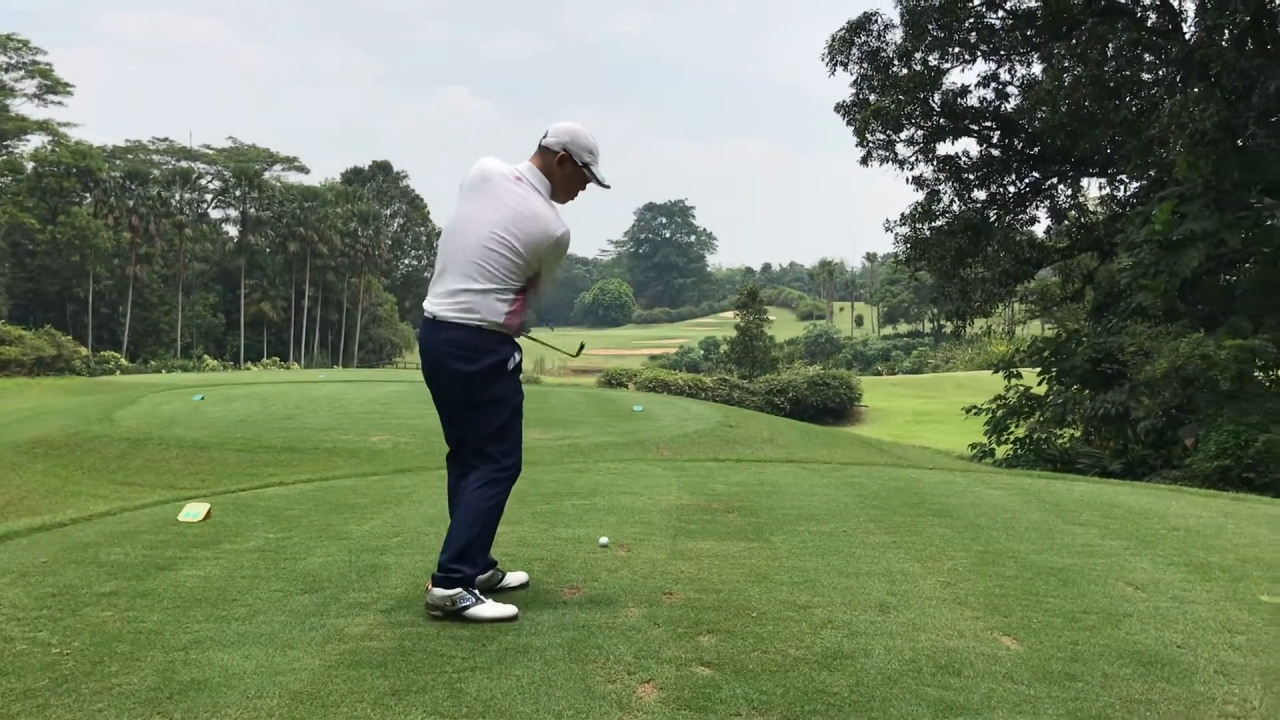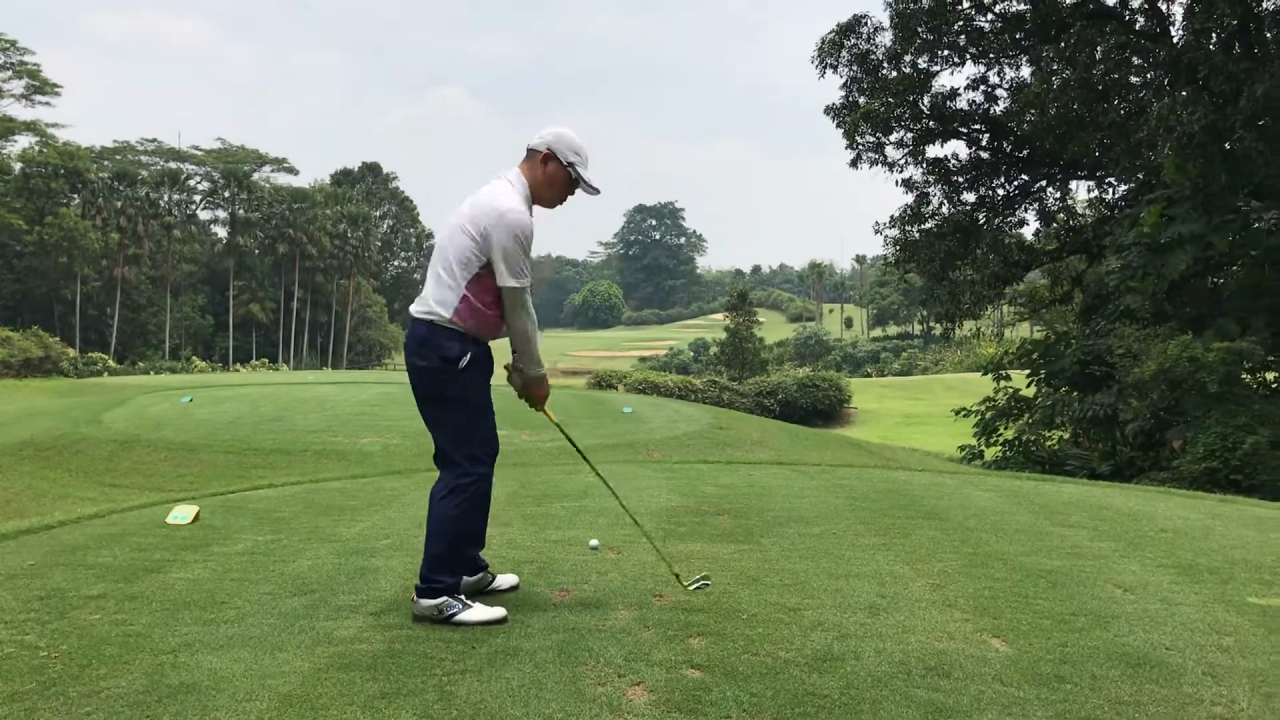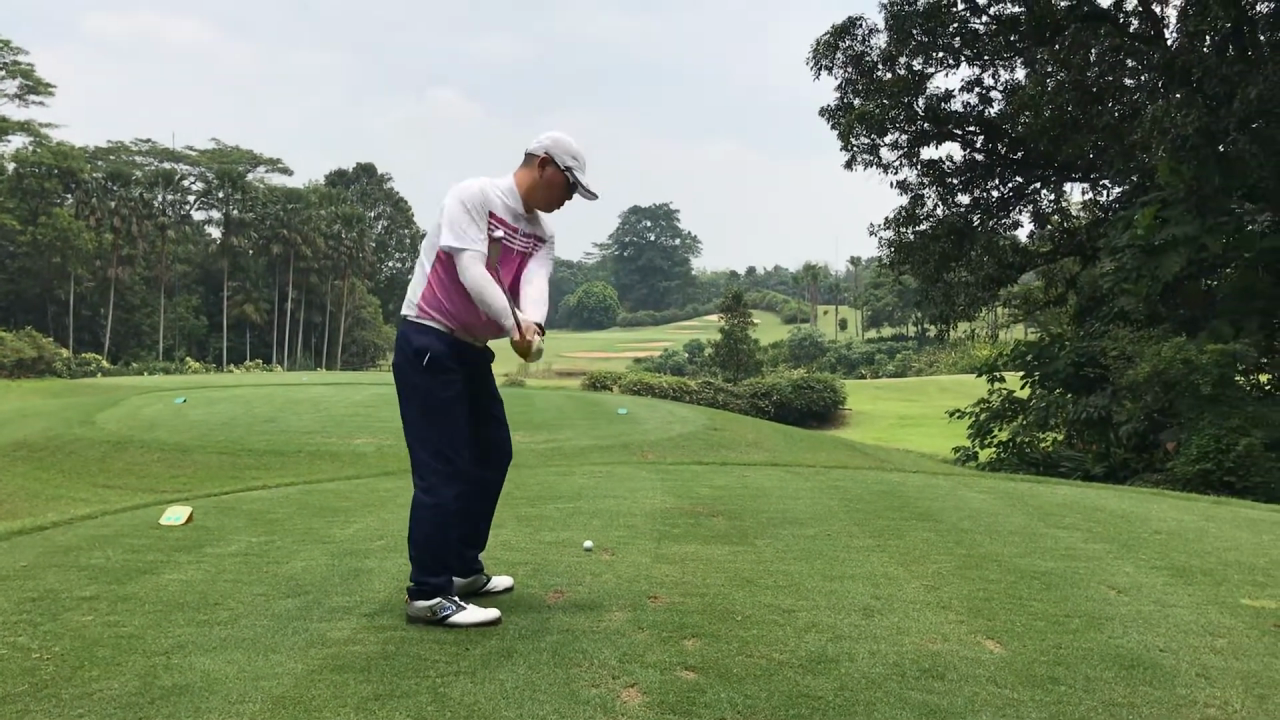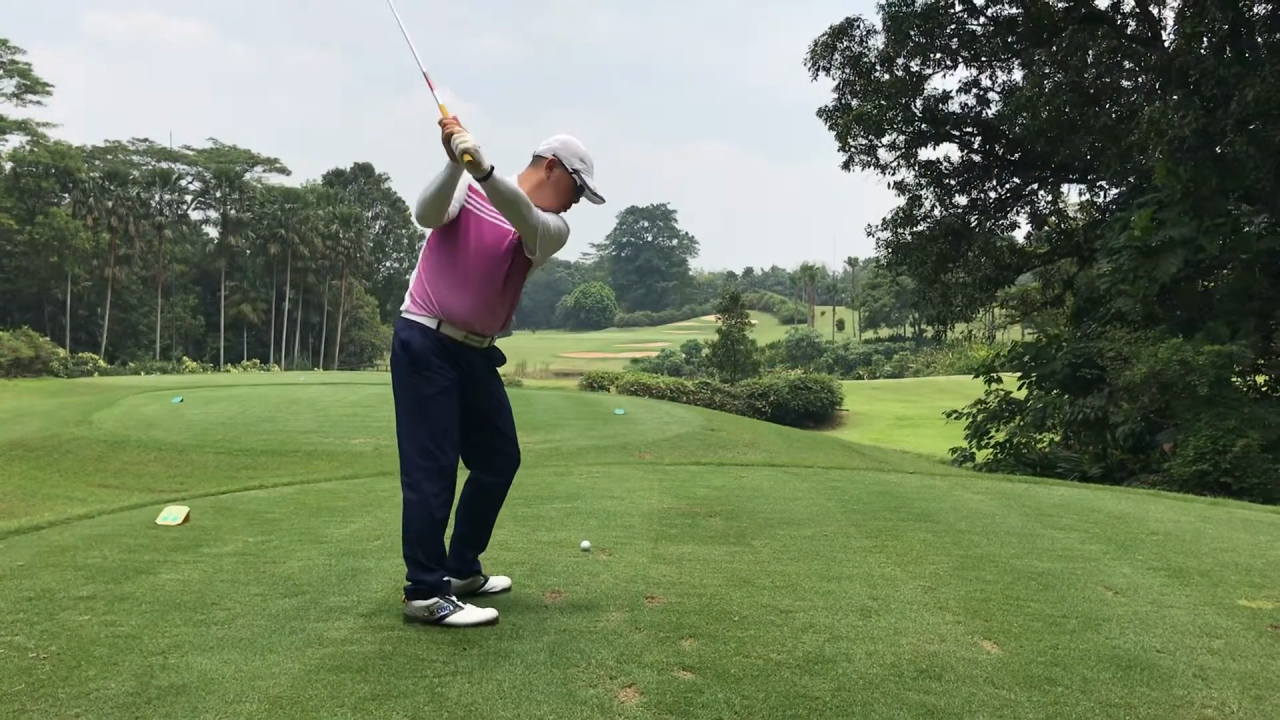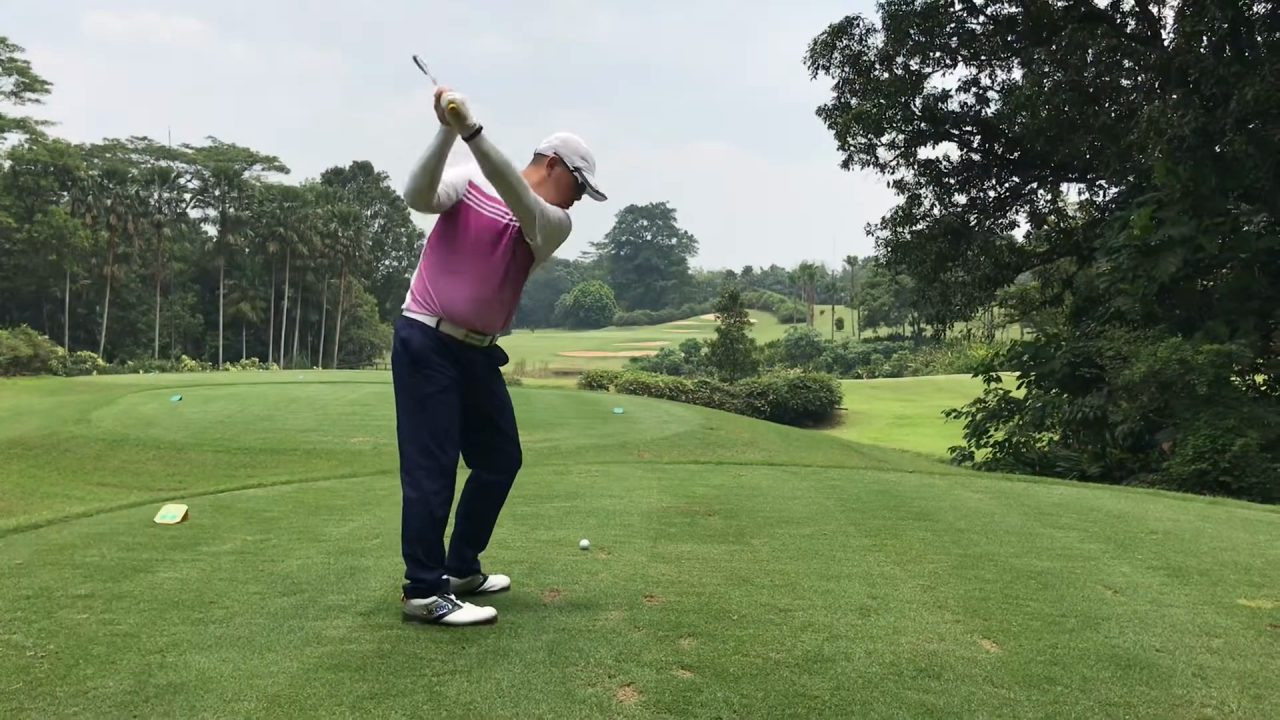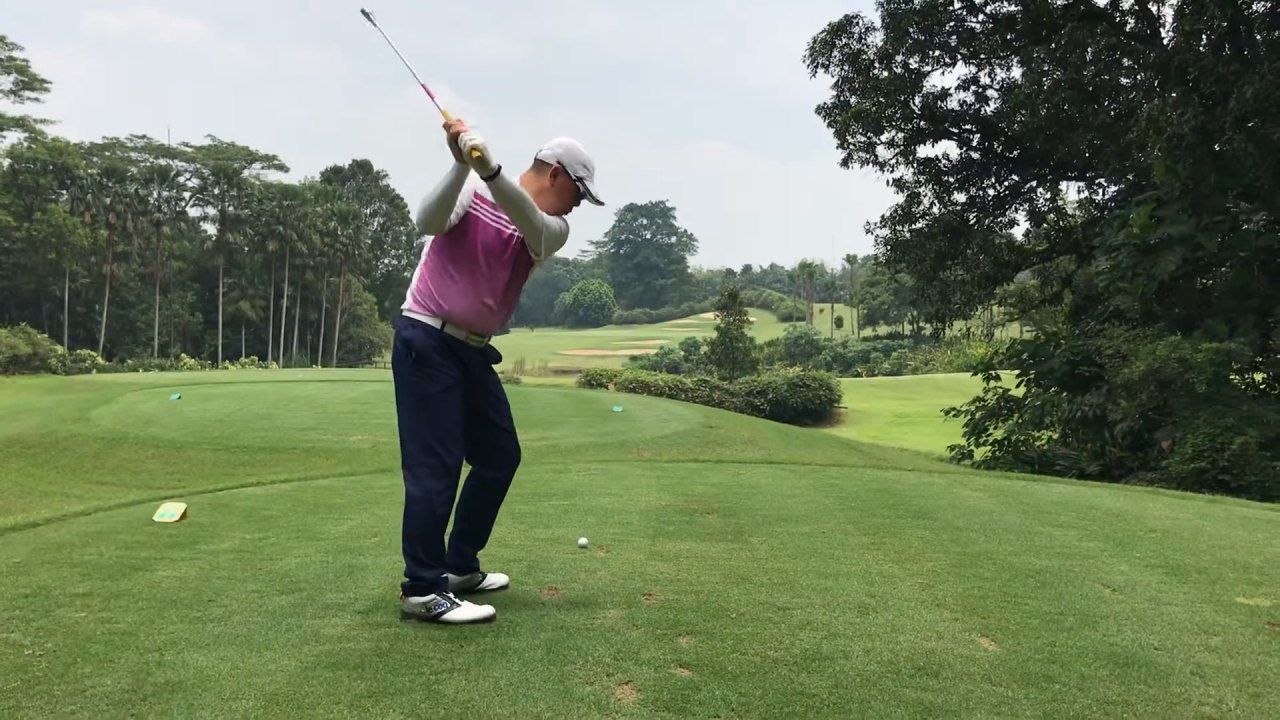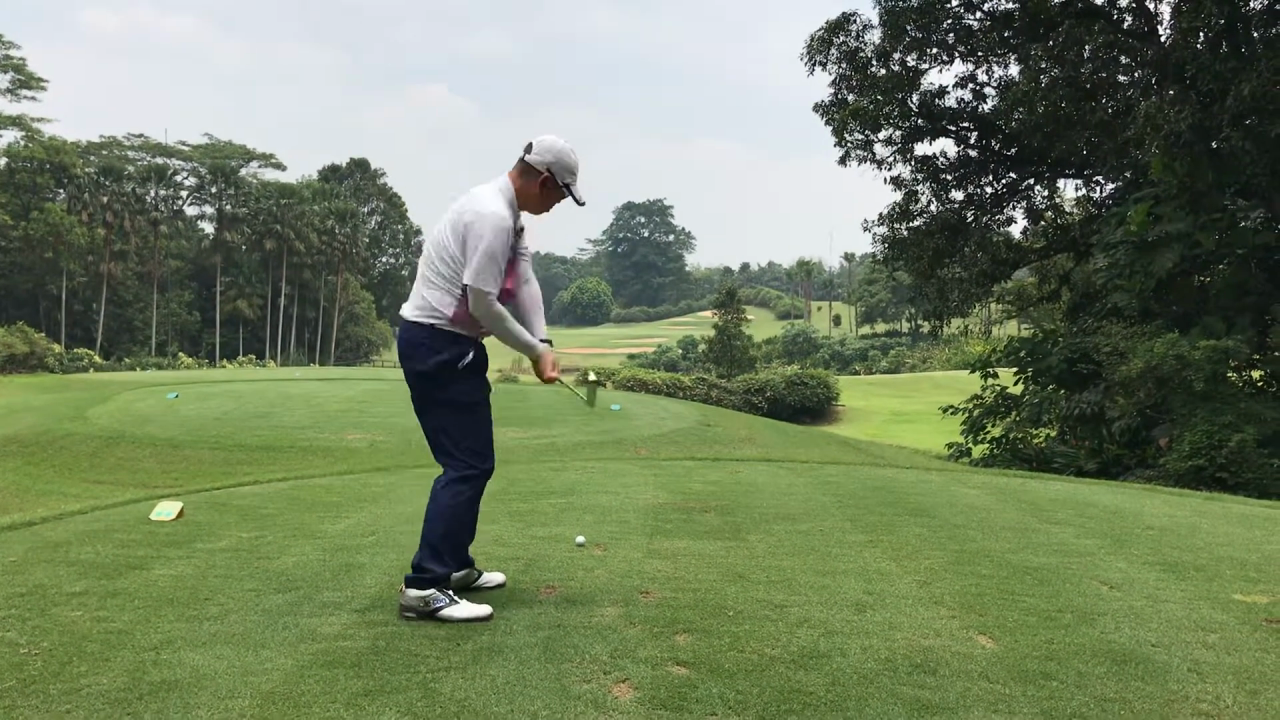
dt=0.2s
person 1, frame 1
left shoulder: (485, 172)
right shoulder: (553, 231)
left hip: (435, 333)
right hip: (481, 346)
left knee: (467, 456)
right knee: (497, 464)
left ankle: (474, 566)
right ankle: (450, 583)
person 1, frame 2
left shoulder: (498, 197)
right shoulder: (511, 214)
left elbow: (505, 294)
right elbow: (517, 304)
left wrist: (521, 364)
right wrist: (532, 370)
left hip: (437, 340)
right hip: (447, 345)
left knee: (475, 455)
right knee: (465, 466)
left ankle: (465, 568)
right ankle: (435, 593)
person 1, frame 3
left shoulder: (543, 236)
right shoulder: (474, 195)
left elbow: (534, 285)
right elbow: (470, 270)
left wrist: (531, 325)
right wrist: (510, 324)
left hip: (468, 352)
right hip: (428, 345)
left knee: (492, 457)
right knee: (442, 468)
left ankle: (461, 570)
right ankle: (428, 593)
person 1, frame 4
left shoulder: (552, 229)
right shoulder: (467, 188)
left elbow: (521, 220)
right elbow: (425, 214)
left wrist: (481, 166)
right wrist: (457, 162)
left hip: (476, 353)
right hip: (425, 344)
left knee: (499, 461)
right knee: (431, 469)
left ankle: (460, 570)
right ankle: (425, 593)
person 1, frame 5
left shoulder: (553, 224)
right shoulder: (467, 182)
left elbow: (517, 200)
right elbow: (417, 198)
left wrist: (472, 131)
right wrist: (447, 132)
left hip: (478, 353)
right hip: (426, 342)
left knee: (500, 460)
right knee: (432, 467)
left ankle: (460, 568)
right ankle: (424, 590)
person 1, frame 6
left shoulder: (552, 229)
right shoulder: (471, 191)
left elbow: (525, 216)
right elbow: (427, 222)
left wrist: (489, 167)
right wrist: (462, 164)
left hip: (473, 352)
right hip: (426, 343)
left knee: (499, 457)
right knee: (435, 466)
left ankle: (458, 567)
right ankle: (423, 590)
person 1, frame 7
left shoulder: (509, 220)
right shoulder: (487, 214)
left elbow: (524, 286)
right elbow: (483, 302)
left wrist: (543, 342)
right wrist: (532, 351)
left hip: (451, 347)
right hip: (439, 345)
left knee: (474, 457)
right knee: (468, 462)
left ankle: (452, 564)
right ankle: (424, 585)
